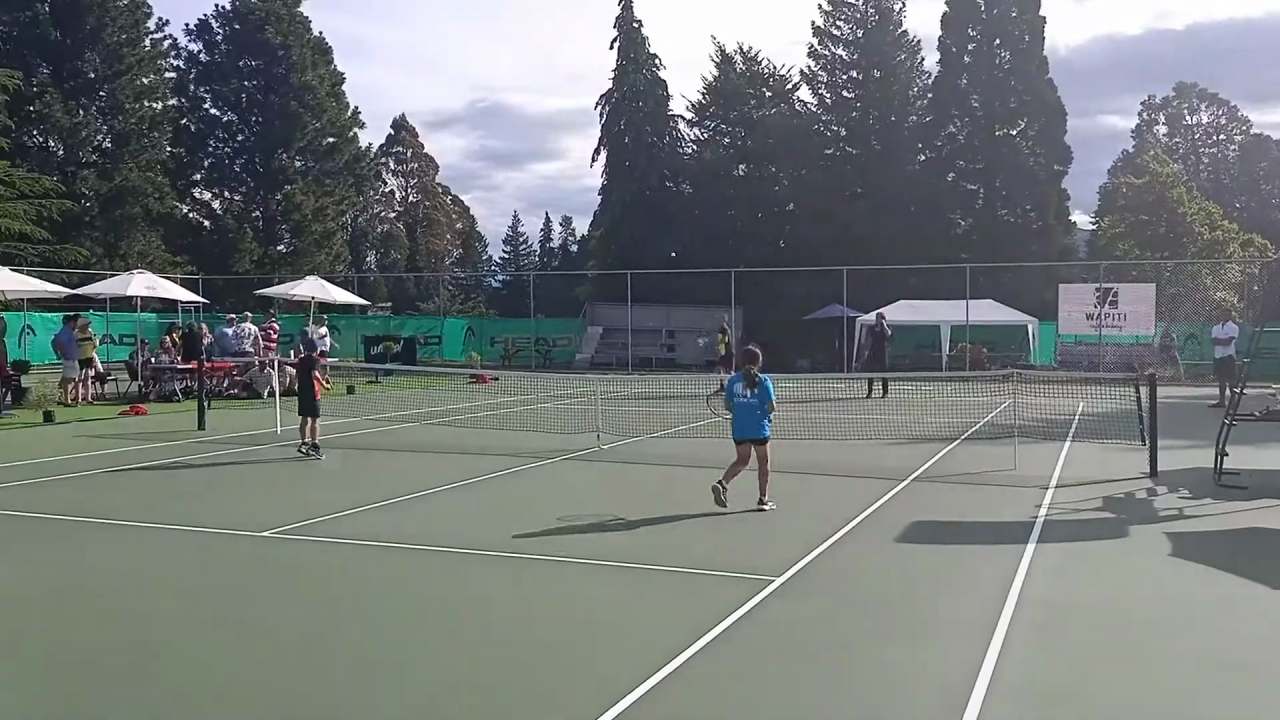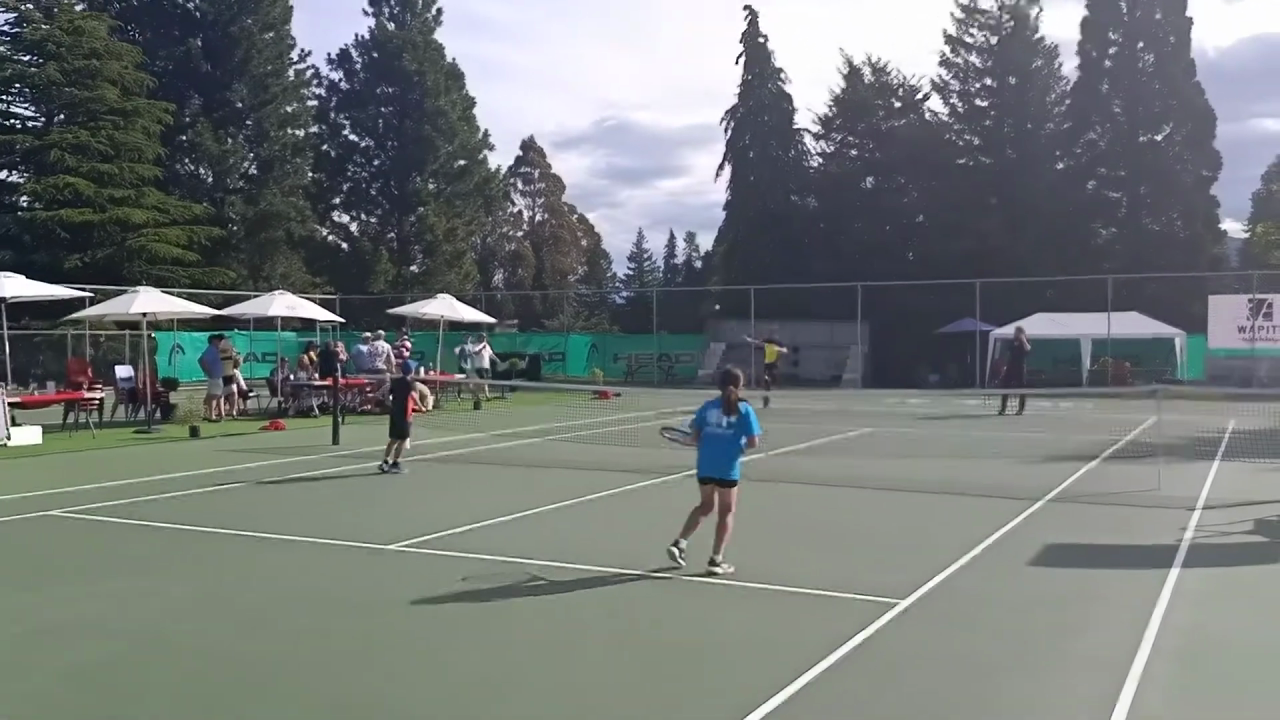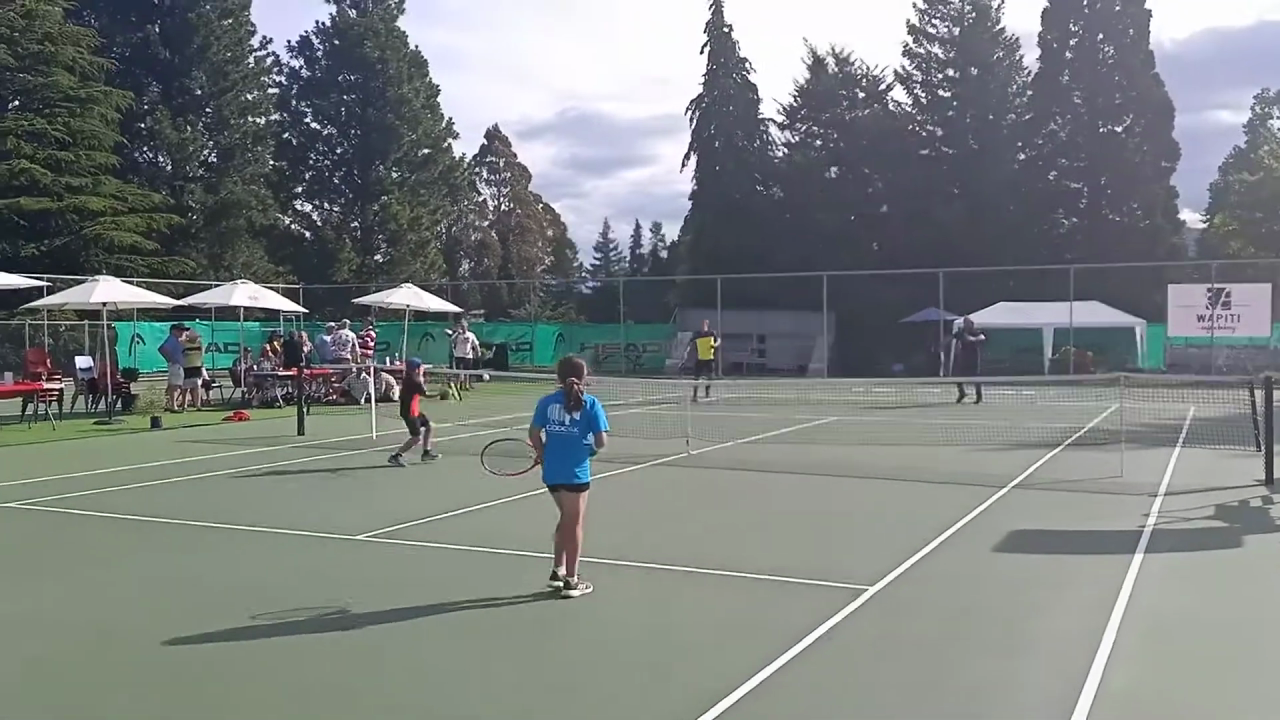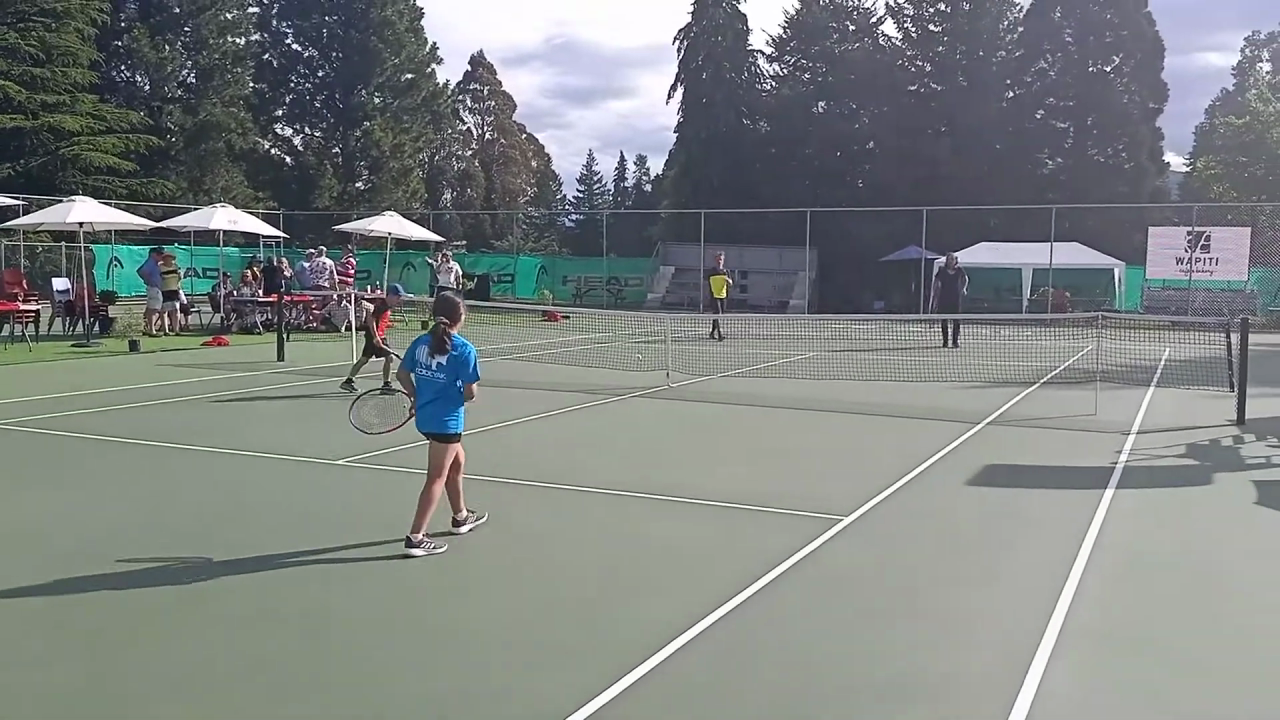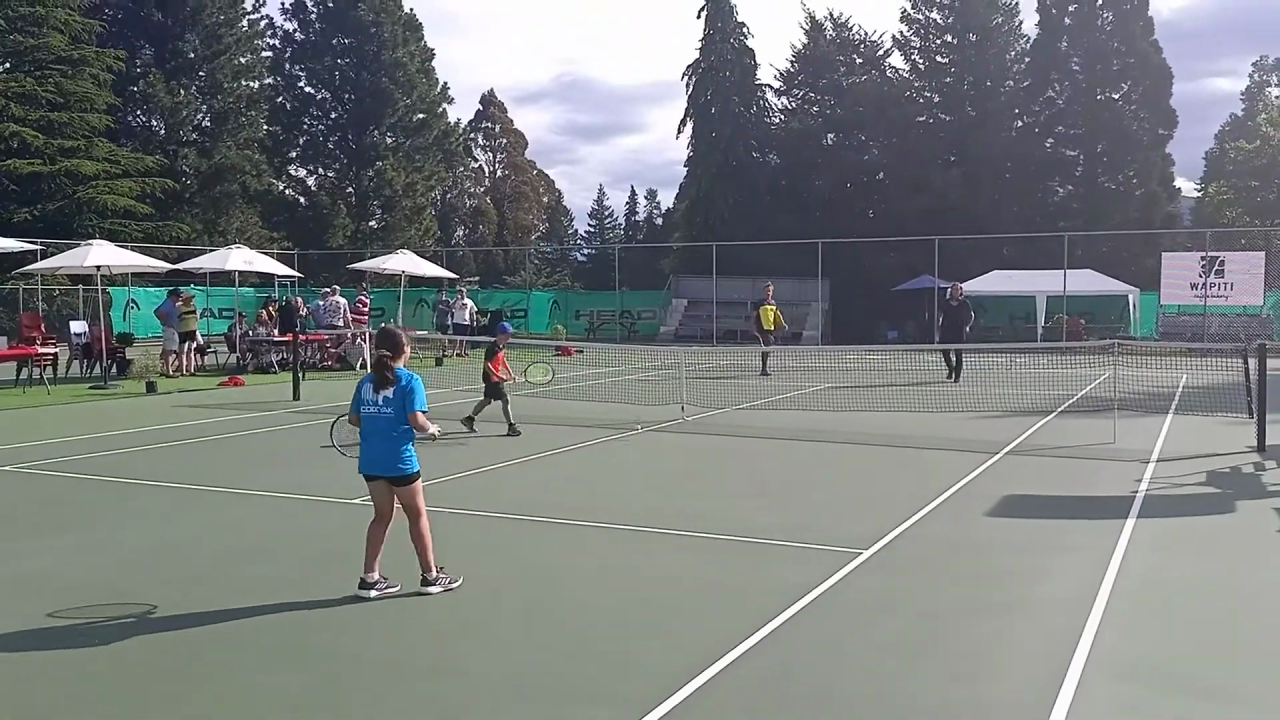
dt=1s
person 1, frame 1
left shoulder: (733, 380)
right shoulder: (763, 381)
left elbow: (727, 405)
right elbow: (771, 407)
right wrist: (765, 415)
left hip: (739, 428)
right hip: (758, 429)
left knee: (742, 460)
right knee: (763, 462)
left ankle: (721, 484)
right ankle: (763, 500)
person 1, frame 2
left shoulder: (707, 407)
right shoulder: (744, 410)
left elbow: (695, 436)
right elbow: (753, 443)
right wrist: (742, 449)
left hip: (705, 466)
right hip: (727, 468)
left knee: (705, 506)
right knee: (726, 512)
left ankle: (679, 542)
right ankle: (716, 560)
person 1, frame 3
left shoulder: (546, 402)
right shoulder: (591, 404)
left elbow: (534, 435)
right elbow: (601, 440)
left wrist: (542, 453)
right wrist: (591, 449)
left hip: (551, 471)
right hip: (575, 471)
left knee: (565, 519)
right knee: (574, 524)
left ankle: (559, 572)
right ankle: (571, 581)
person 1, frame 4
left shoulder: (420, 342)
right shoulder: (464, 349)
left elbow: (402, 375)
right elbow: (470, 392)
right wrist: (470, 395)
left hip: (425, 416)
right hip: (447, 419)
left knee: (457, 460)
right knee: (437, 477)
left ankle: (460, 516)
right ankle: (416, 538)
person 1, frame 5
left shoulder: (366, 381)
right shoulder: (410, 381)
left elbow: (353, 418)
right elbow: (417, 421)
right wrist: (431, 429)
left hip: (370, 460)
right hip: (400, 459)
left knee: (383, 515)
right knee: (417, 514)
left ankle: (369, 578)
right ankle: (430, 575)
